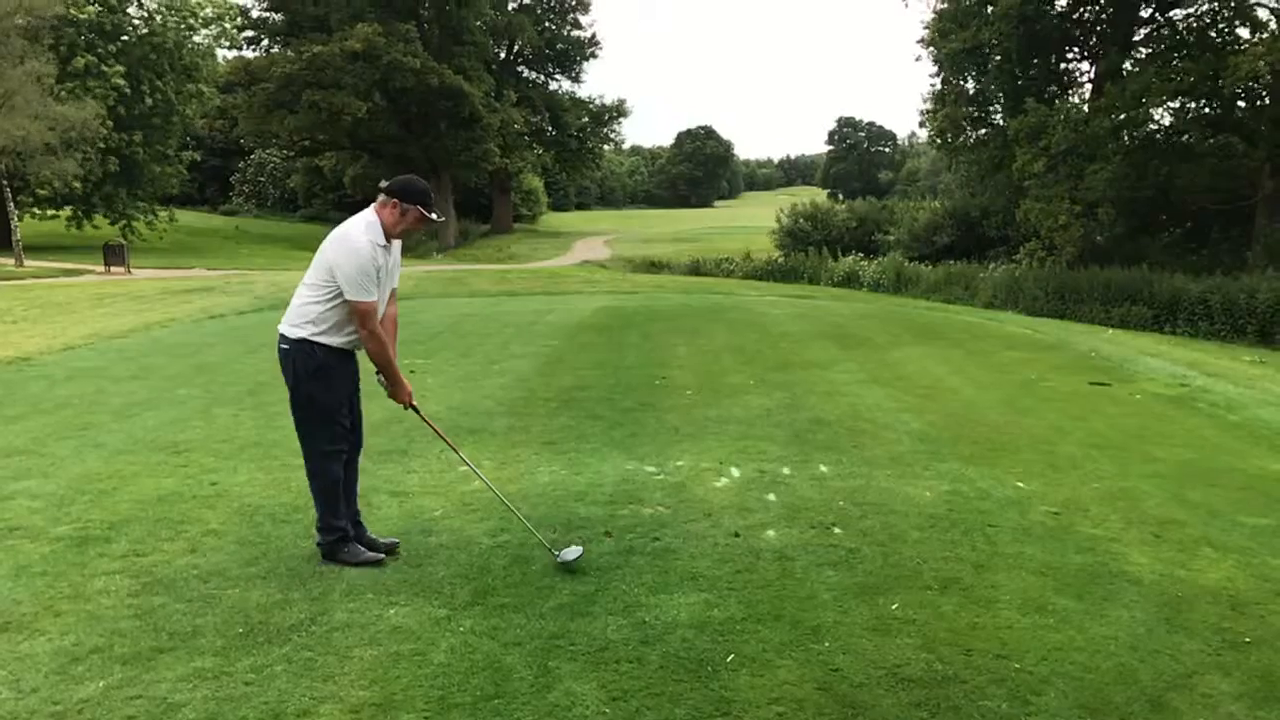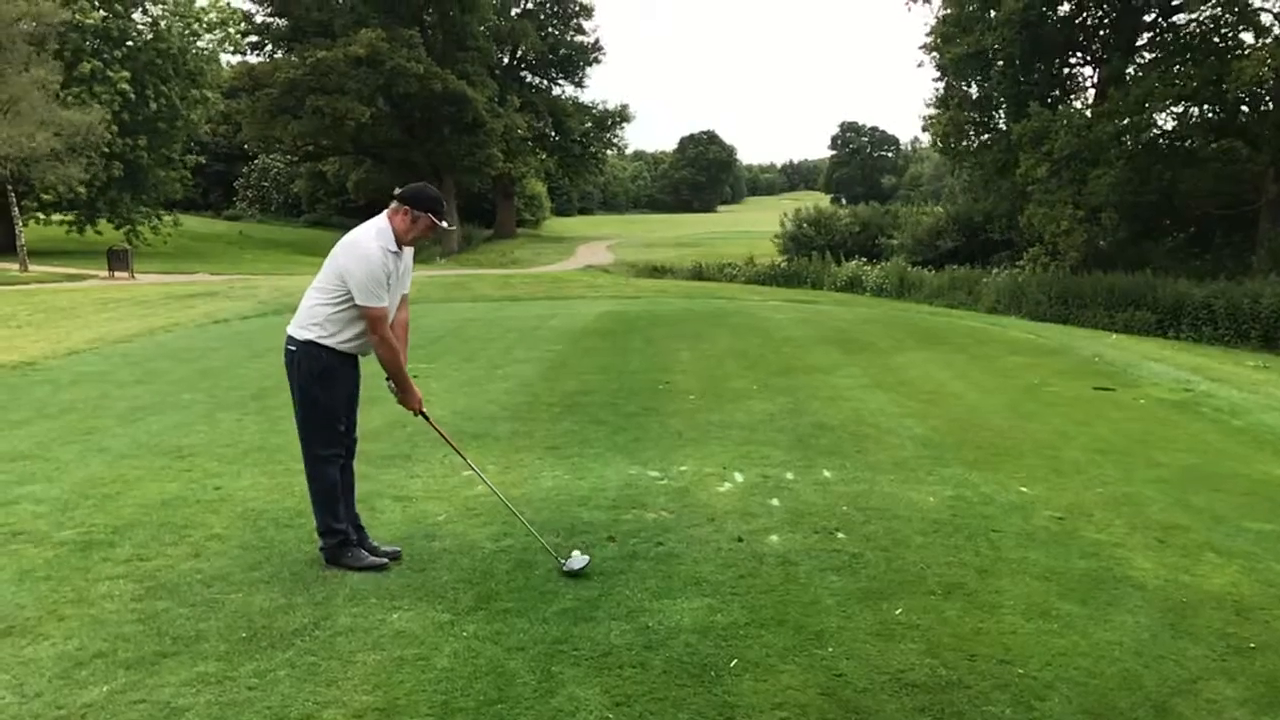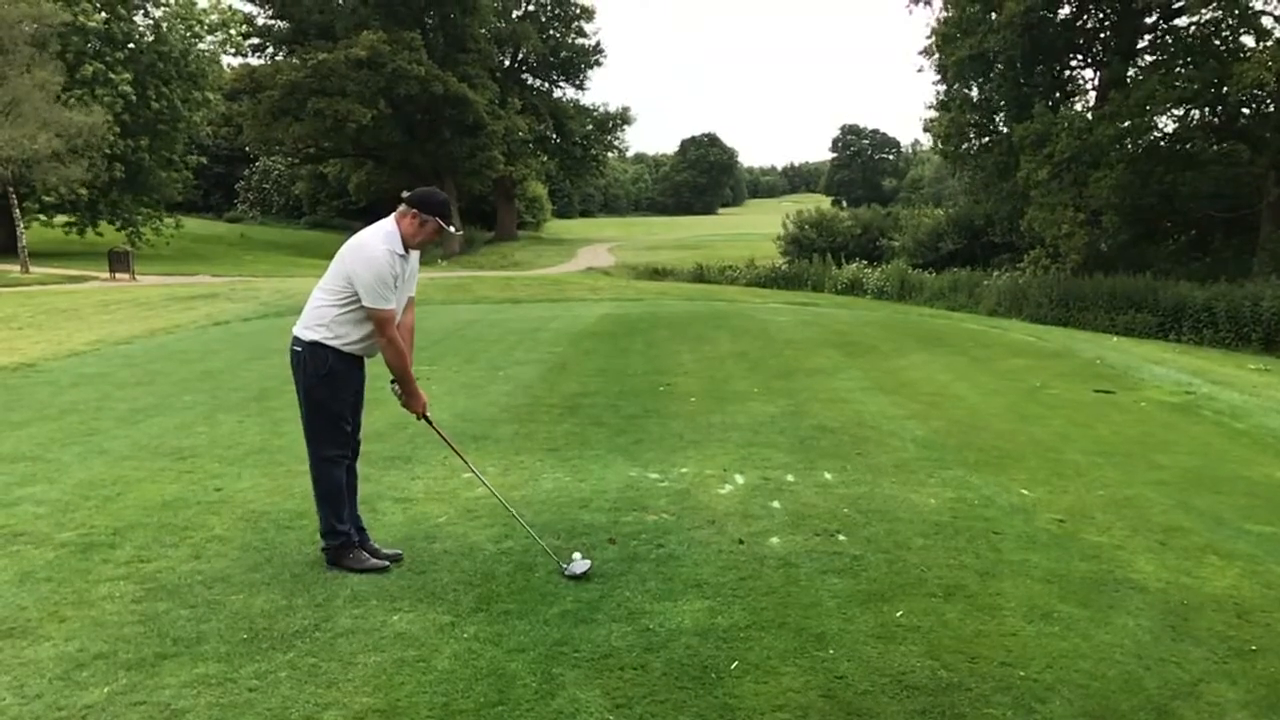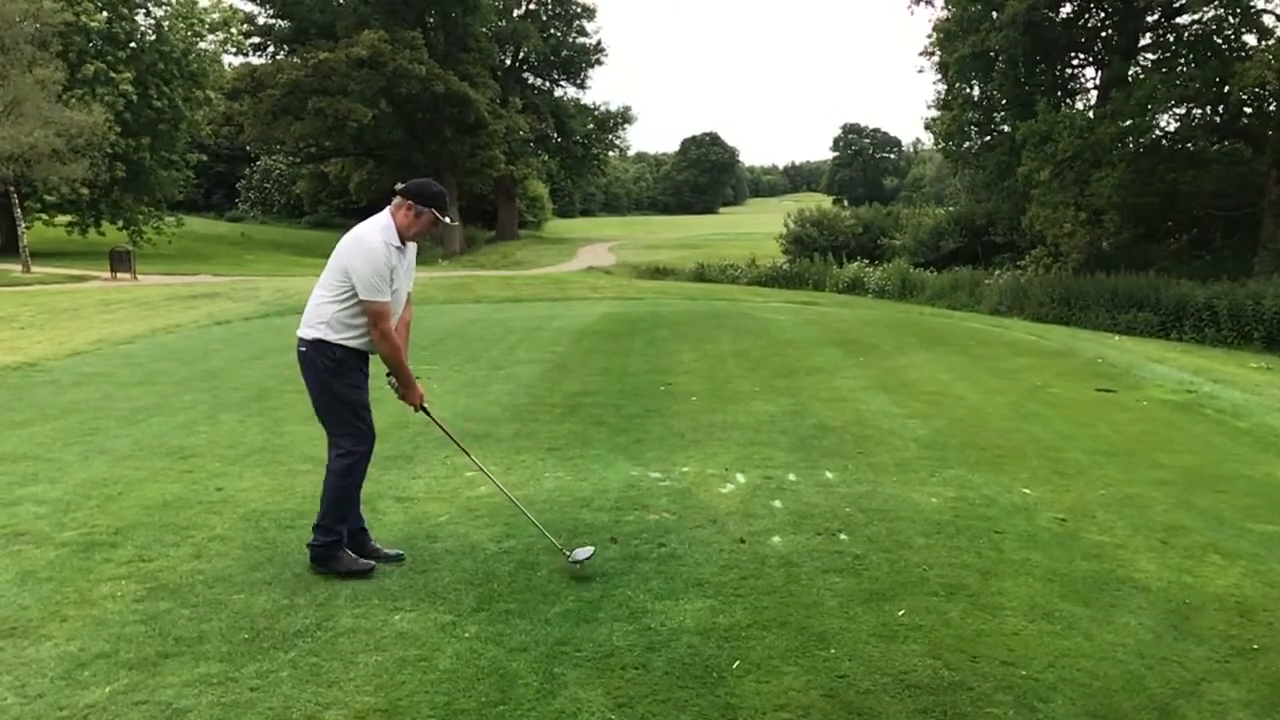
dt=0.3s
person 1, frame 1
left shoulder: (390, 240)
right shoulder: (358, 244)
left elbow: (388, 306)
right elbow: (368, 327)
left wrist: (392, 370)
right wrist: (396, 381)
left hip: (336, 349)
right hip: (310, 348)
left knee: (347, 442)
right knee: (326, 446)
left ankle: (350, 529)
right ankle: (334, 540)
person 1, frame 2
left shoulder: (401, 246)
right shoulder: (369, 250)
left elbow: (399, 312)
right elbow: (379, 333)
left wrist: (402, 375)
right wrist: (406, 387)
left hip: (341, 353)
right hip: (315, 351)
left knee: (343, 448)
right knee: (325, 450)
left ankle: (351, 535)
right ankle: (336, 544)
person 1, frame 3
left shoulder: (408, 249)
right shoulder: (376, 253)
left elbow: (404, 316)
right elbow: (386, 335)
left wrist: (407, 380)
right wrist: (412, 390)
left hip: (346, 354)
right hip: (320, 352)
left knee: (346, 449)
right knee: (330, 450)
left ankle: (352, 537)
right ankle: (339, 544)
person 1, frame 4
left shoulder: (405, 243)
right shoulder: (372, 245)
left elbow: (402, 311)
right elbow: (380, 328)
left wrist: (402, 375)
right wrist: (408, 382)
left hip: (348, 351)
right hip: (327, 350)
left knee: (353, 443)
right knee: (354, 443)
left ankle: (352, 537)
right ankle: (327, 546)
